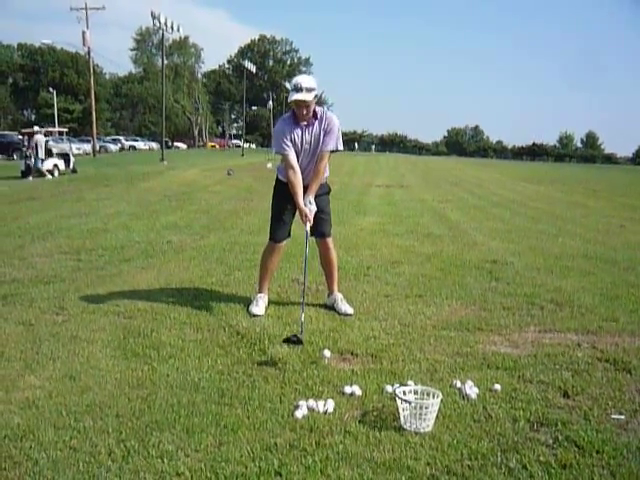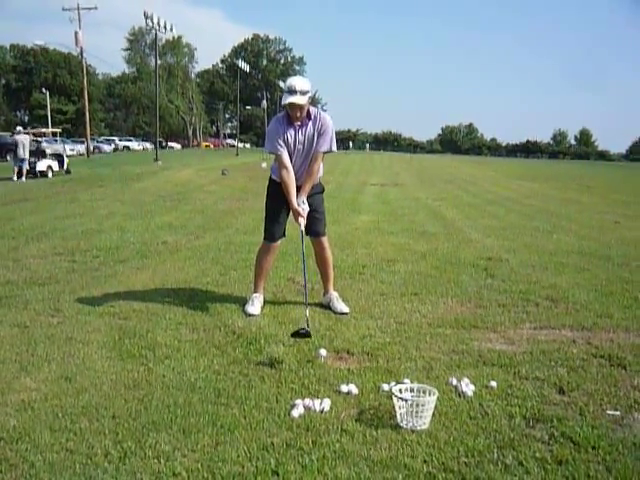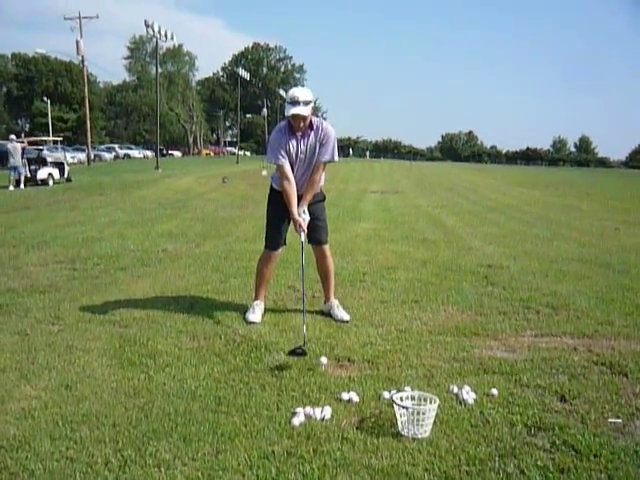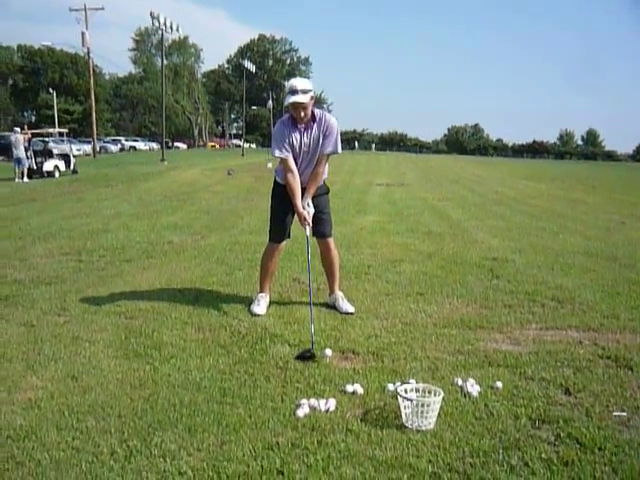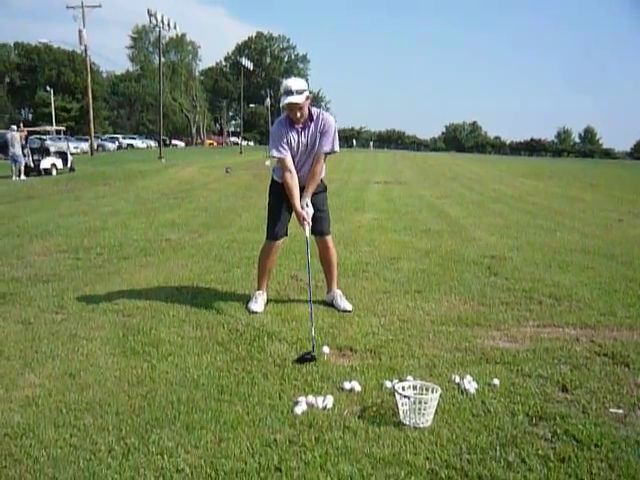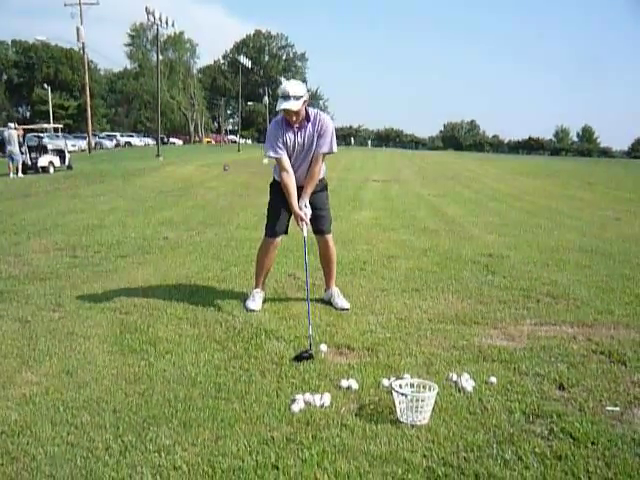
dt=0.4s
person 1, frame 1
left shoulder: (329, 121)
right shoulder: (283, 126)
left elbow: (322, 163)
right elbow: (291, 168)
left wrist: (309, 198)
right wrist: (300, 205)
left hip: (318, 187)
right hip: (286, 186)
left knee: (325, 240)
right knee: (276, 241)
left ankle: (334, 295)
right ankle: (261, 294)
person 1, frame 2
left shoulder: (323, 122)
right shoulder: (276, 125)
left elbow: (315, 163)
right elbow: (284, 167)
left wrist: (302, 198)
right wrist: (293, 205)
left hip: (311, 186)
right hip: (280, 186)
left knee: (320, 239)
right knee: (271, 241)
left ankle: (329, 294)
right ankle: (257, 294)
person 1, frame 3
left shoulder: (325, 131)
right shoulder: (279, 135)
left elbow: (317, 172)
right elbow: (286, 178)
left wrist: (304, 207)
right wrist: (294, 214)
left hip: (313, 195)
right hip: (281, 195)
left knee: (322, 248)
right knee: (272, 249)
left ankle: (330, 302)
right ankle: (258, 302)
person 1, frame 4
left shoulder: (328, 123)
right shoulder: (282, 128)
left elbow: (321, 165)
right elbow: (289, 170)
left wrist: (307, 199)
right wrist: (298, 208)
left hip: (316, 188)
right hip: (285, 188)
left knee: (327, 240)
right knee: (275, 242)
left ankle: (335, 294)
right ankle: (263, 294)
person 1, frame 5
left shoulder: (325, 122)
right shoulder: (279, 128)
left elbow: (318, 163)
right elbow: (287, 170)
left wrist: (306, 199)
right wrist: (296, 208)
left hip: (314, 186)
right hip: (283, 186)
left knee: (325, 238)
right knee: (273, 240)
left ankle: (333, 292)
right ankle: (260, 292)
person 1, frame 6
left shoulder: (323, 122)
right shoulder: (276, 127)
left elbow: (316, 164)
right elbow: (285, 170)
left wrist: (305, 199)
right wrist: (294, 207)
left hip: (315, 185)
right hip: (283, 186)
left knee: (325, 237)
right knee: (271, 238)
left ankle: (331, 290)
right ankle: (258, 290)
